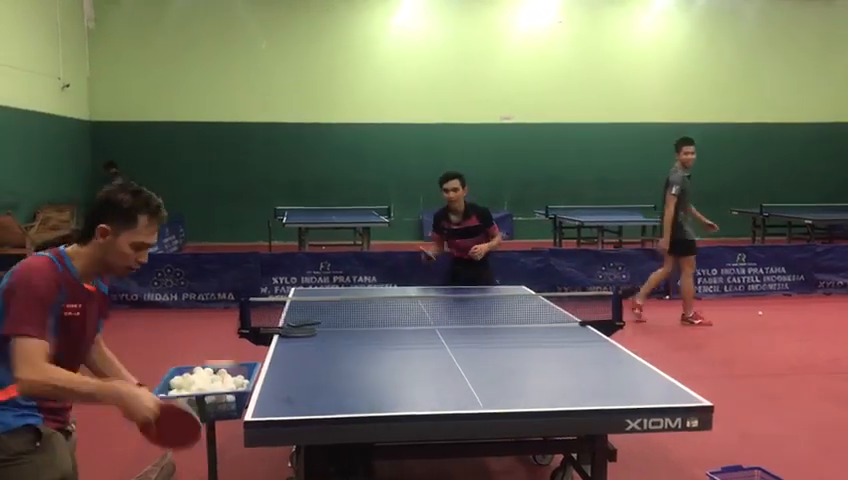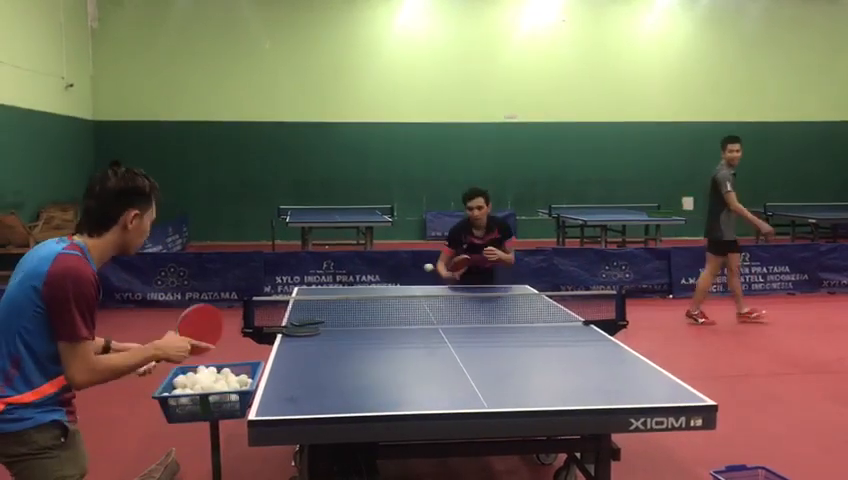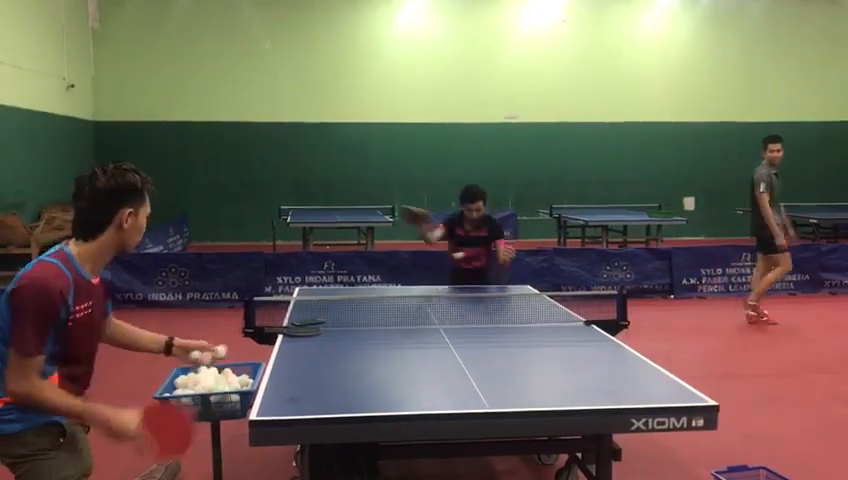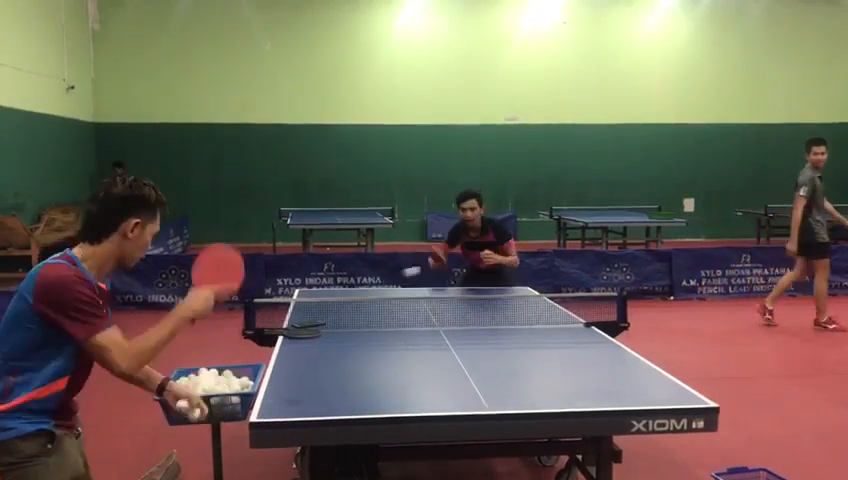
dt=0.4s
person 1, frame 1
left shoulder: (97, 281)
right shoulder: (39, 276)
right elbow: (29, 375)
left wrist: (136, 389)
right wrist: (118, 392)
left hip: (51, 422)
person 1, frame 2
left shoulder: (56, 251)
right shoulder: (73, 272)
right elbow: (81, 373)
left wrist: (106, 347)
right wrist: (155, 351)
left hip: (32, 414)
right hip: (33, 422)
person 1, frame 3
left shoulder: (96, 272)
right shoulder: (43, 284)
left elbow: (107, 327)
left wrist: (170, 344)
right wrist: (105, 417)
left hip: (63, 423)
right hip: (35, 428)
person 1, frame 4
left shoulder: (90, 277)
right shoulder: (60, 280)
left elbow: (117, 351)
right elbow: (124, 362)
left wrist: (165, 386)
right wrist: (185, 312)
left hip: (50, 424)
right hip: (25, 433)
person 2, frame 1
left shoulder: (681, 175)
right shoulder: (677, 177)
right elbow: (670, 209)
left wrist: (704, 220)
right wrist: (665, 238)
left hip: (681, 230)
right hip: (679, 232)
left knee: (668, 269)
right knee: (688, 270)
left ankle: (638, 300)
right ankle: (689, 314)
person 2, frame 2
left shoulder: (727, 172)
right shoulder: (723, 174)
right elbow: (734, 205)
right wrist: (759, 224)
left hip: (726, 231)
right hip: (720, 232)
left knee: (734, 269)
right knee: (711, 271)
left ankle: (742, 310)
right ankle: (694, 310)
person 2, frame 3
left shoulder: (772, 173)
right shoulder: (762, 174)
right elbow: (764, 207)
left wrist: (787, 227)
right wrist: (777, 234)
left hip: (770, 229)
right hip: (767, 230)
left knee: (763, 268)
right knee: (784, 266)
left ankle: (755, 310)
right ankle: (752, 301)
person 2, frame 4
left shoulder: (816, 176)
right shoulder: (807, 178)
left elbow: (823, 204)
right elbow: (798, 210)
right wrist: (793, 240)
left hip: (813, 234)
right hip: (814, 235)
left knee: (798, 272)
right knee: (822, 274)
left ankle: (768, 304)
right ankle: (822, 319)
